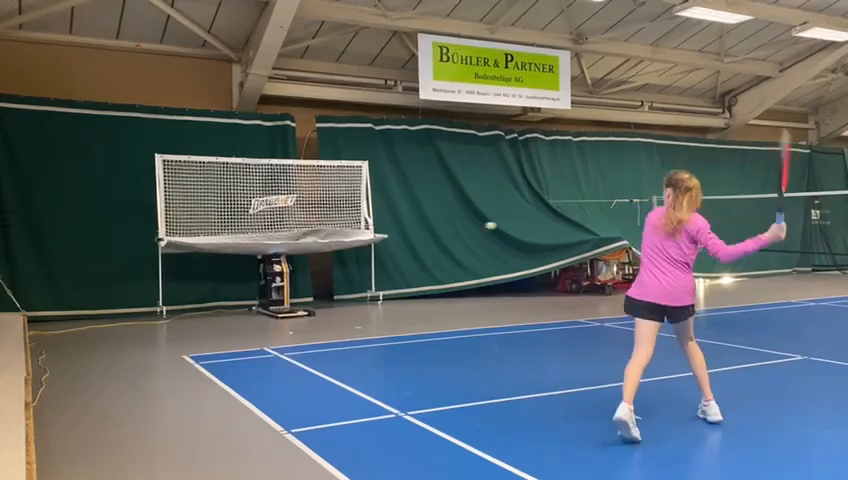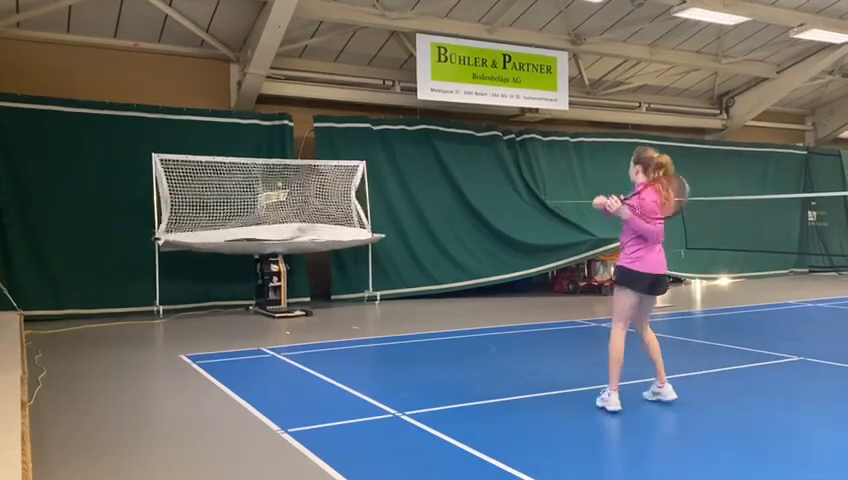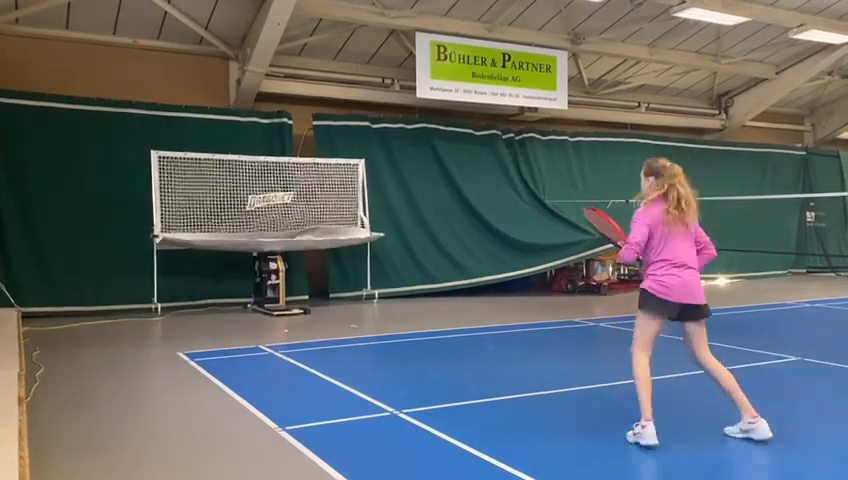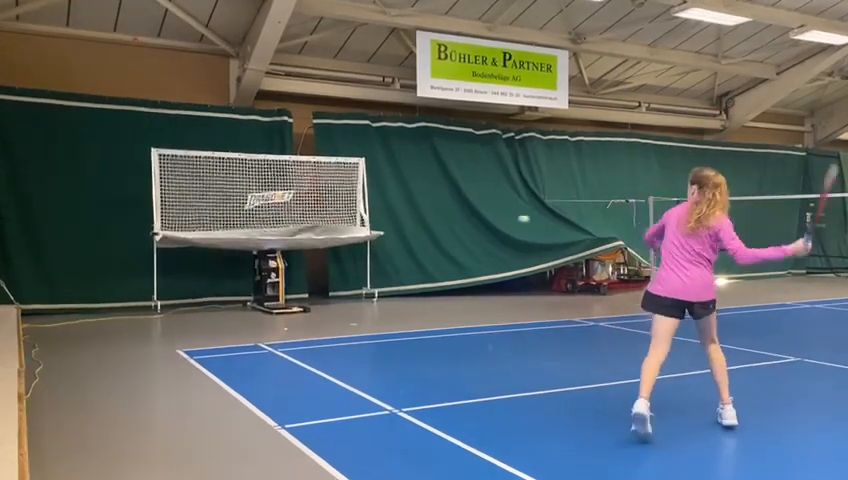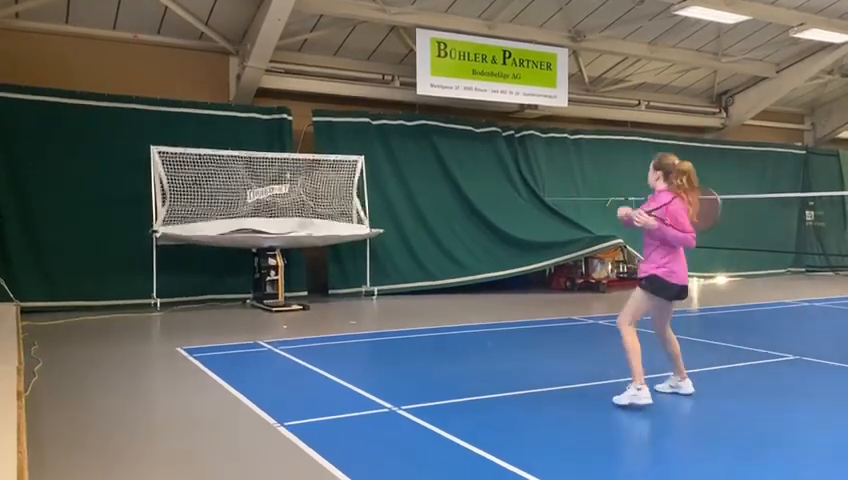
dt=0.7s
person 1, frame 1
left shoulder: (650, 217)
right shoulder: (696, 222)
right elbow: (725, 254)
right wrist: (768, 236)
left hip: (646, 294)
right hip: (680, 294)
left knee: (641, 355)
right knee: (688, 344)
left ankle: (626, 407)
right ankle: (709, 404)
person 1, frame 2
left shoulder: (647, 195)
right shoulder: (643, 192)
left elbow: (655, 234)
right elbow: (622, 209)
left wrist: (626, 214)
right wrist: (606, 203)
left hip: (637, 267)
right hip: (653, 269)
left knee: (618, 328)
right knee: (642, 327)
left ankle: (612, 393)
right ankle: (663, 385)
person 1, frame 3
left shoulder: (644, 214)
right shoulder: (687, 213)
left elbow: (629, 256)
right elbow: (708, 252)
left wrist: (621, 253)
left hip: (660, 290)
right hip: (692, 291)
left knee: (639, 353)
right knee: (704, 358)
left ankle: (646, 426)
right ankle: (752, 419)
person 1, frame 4
left shoulder: (674, 212)
right shoulder: (719, 220)
left elbow: (649, 236)
right elbow: (744, 256)
left wrist: (657, 245)
right wrist: (788, 250)
left hip: (666, 290)
right hip: (700, 292)
left knee: (656, 352)
right knee: (711, 345)
left ankle: (642, 402)
right ankle: (727, 407)
person 1, frame 5
left shoulder: (675, 205)
right shoulder: (655, 200)
left elbow: (689, 241)
right elbow: (639, 223)
left wrist: (654, 225)
right wrist: (628, 214)
left hip: (663, 276)
right hip: (660, 275)
left knee: (626, 324)
right knee: (661, 326)
left ankle: (639, 387)
right ankle: (680, 378)
